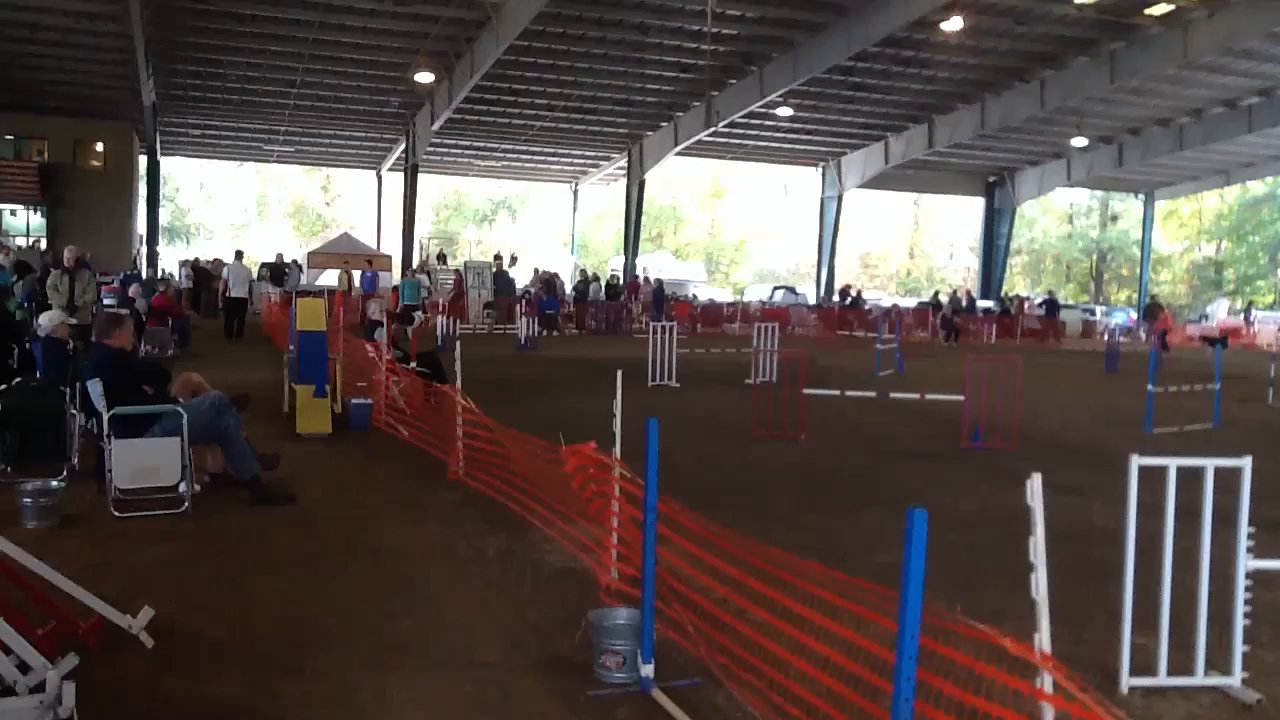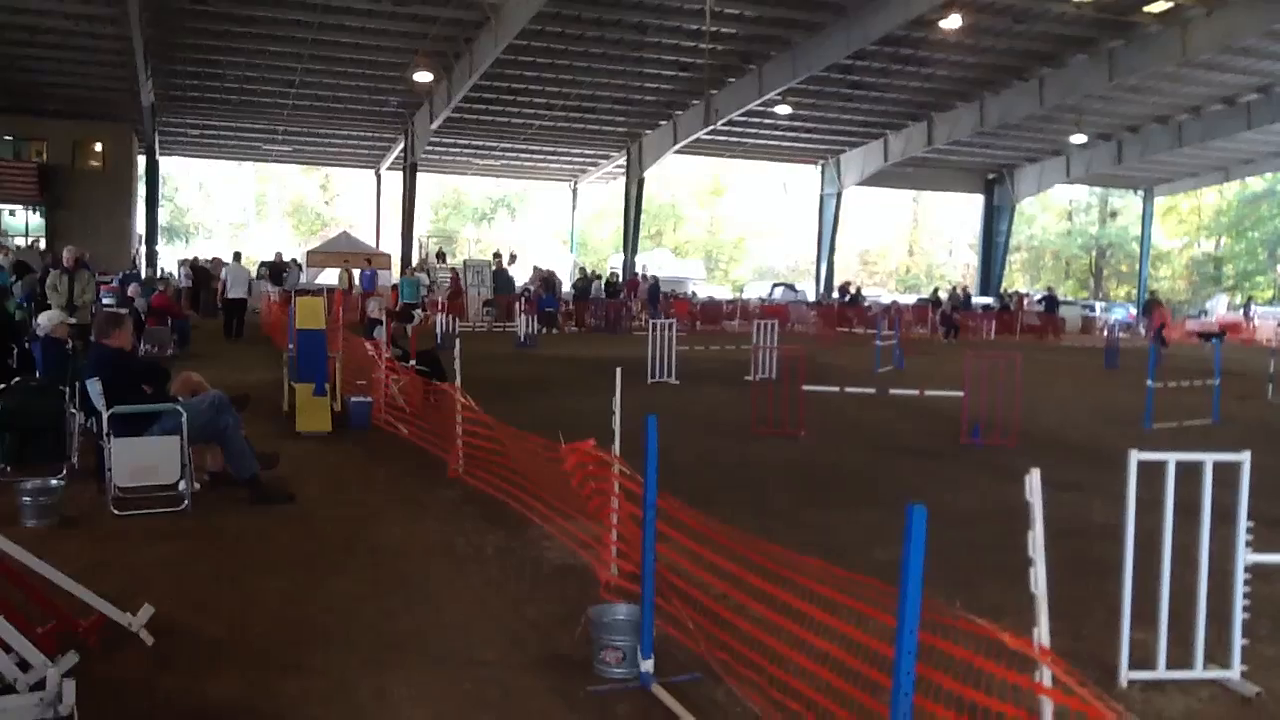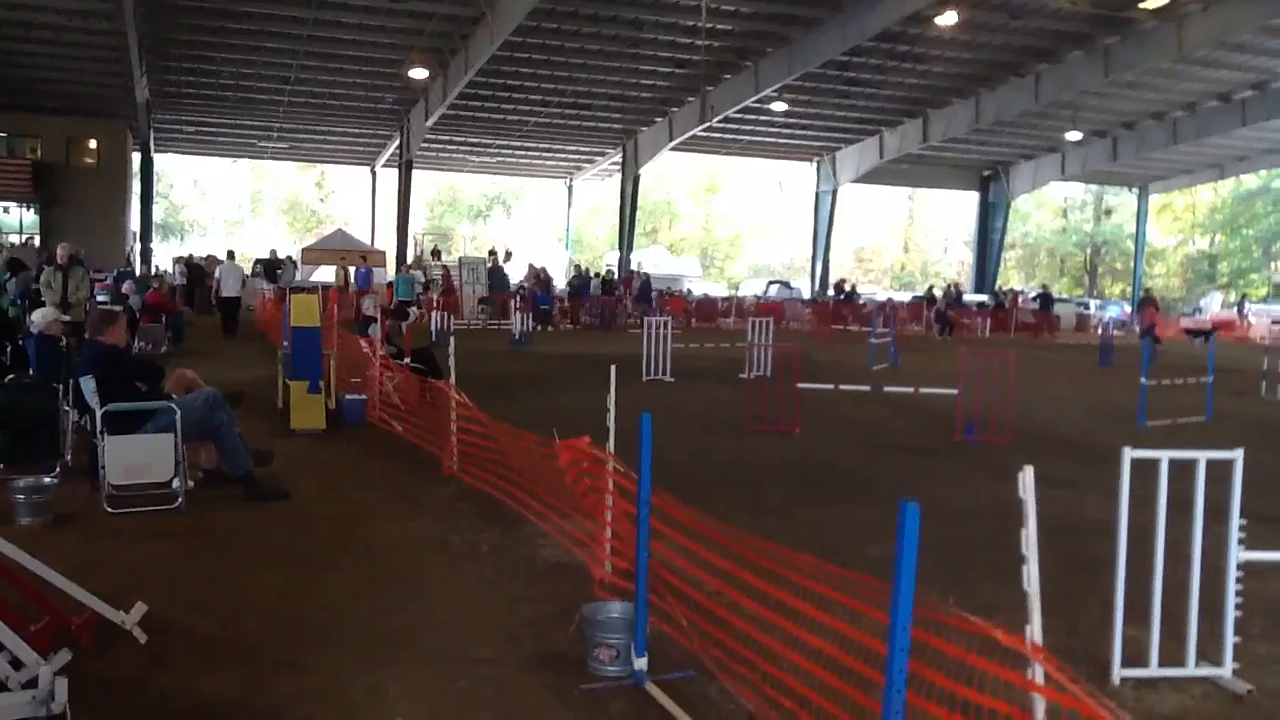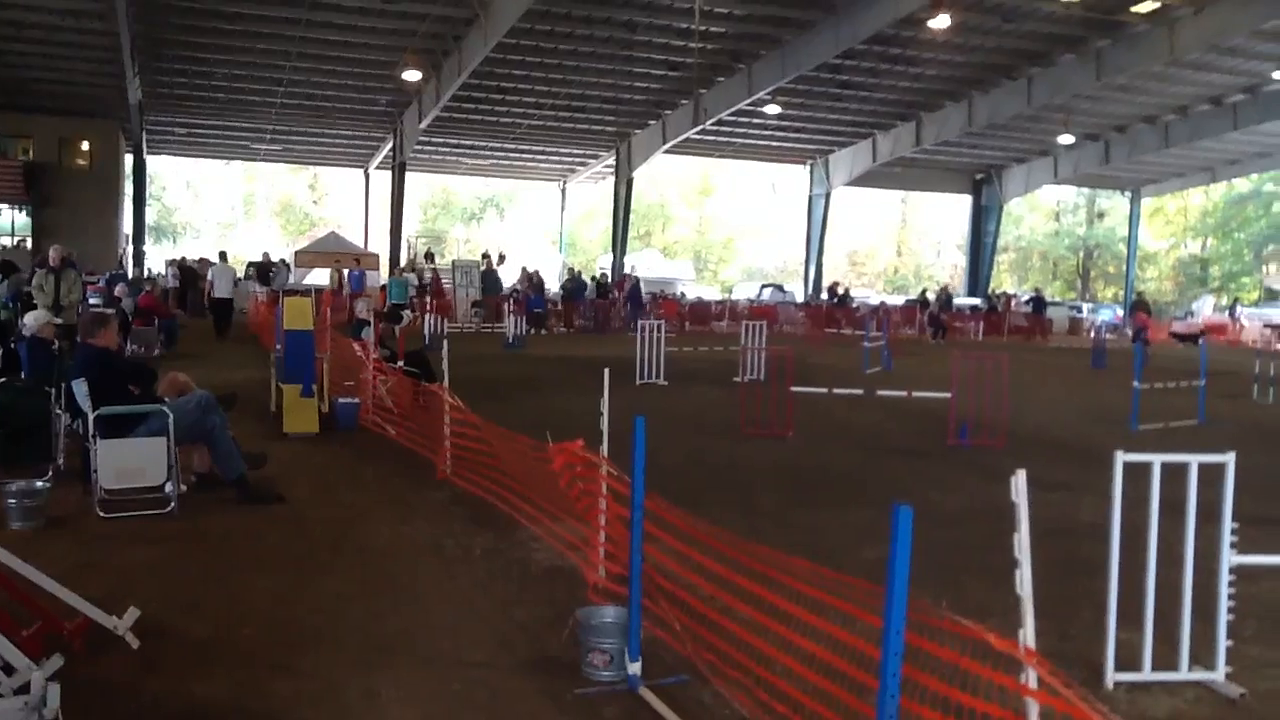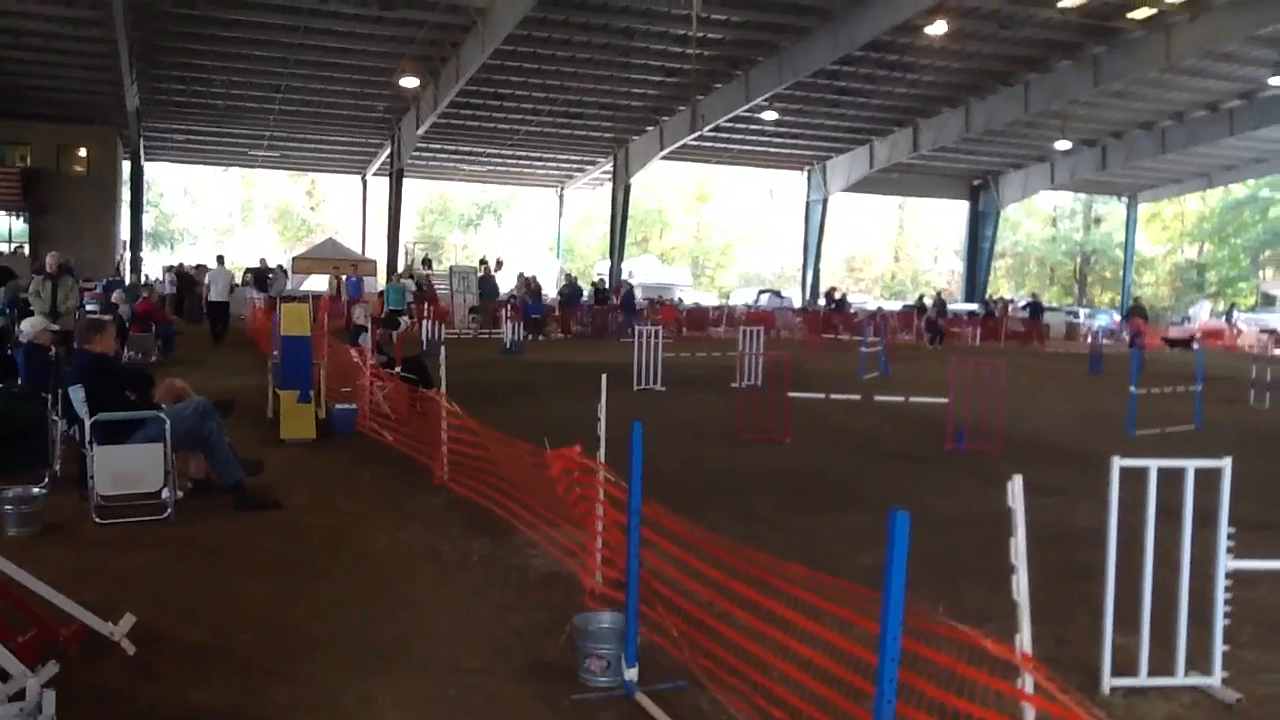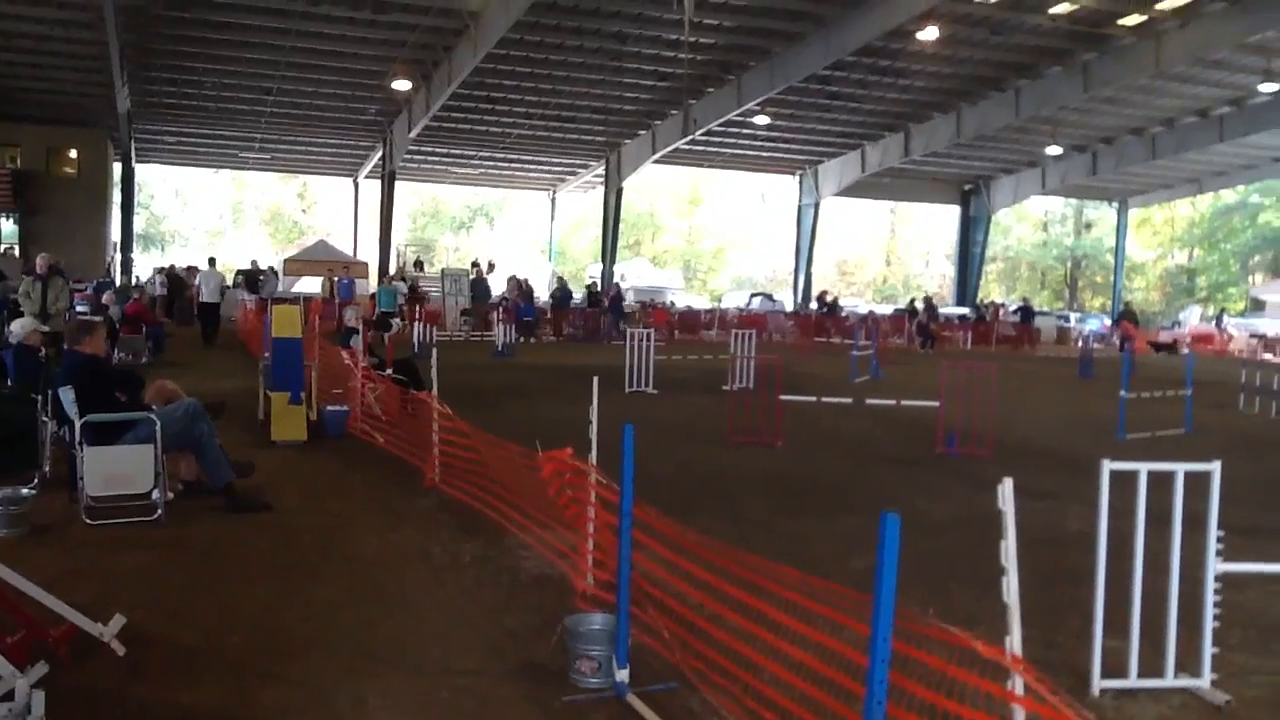
dt=0.1s
person 1, frame 1
left shoulder: (98, 357)
right shoulder: (115, 358)
right elbow: (162, 377)
left hip: (137, 428)
right hip: (148, 429)
left knee: (223, 421)
right knee: (218, 400)
left ankle: (254, 484)
person 1, frame 2
left shoulder: (97, 357)
right shoulder: (114, 358)
right elbow: (162, 376)
left hip: (137, 426)
right hip: (148, 427)
left knee: (223, 420)
right knee: (218, 400)
left ankle: (253, 482)
person 1, frame 3
left shoulder: (91, 354)
right shoulder: (108, 355)
right elbow: (155, 373)
left hip: (131, 424)
right hip: (141, 425)
left knee: (218, 419)
right knee: (211, 397)
left ankle: (249, 481)
right ankle: (244, 455)
person 1, frame 4
left shoulder: (83, 357)
right shoulder: (100, 357)
right elbow: (148, 376)
left hip: (122, 428)
right hip: (133, 429)
left knee: (210, 422)
right knee: (204, 400)
left ankle: (242, 485)
person 1, frame 5
left shoulder: (79, 363)
right shoulder: (97, 363)
right elbow: (145, 382)
left hip: (119, 434)
right hip: (131, 435)
left knee: (207, 428)
right knee: (201, 406)
left ankle: (238, 491)
right ankle: (234, 463)
person 1, frame 6
left shoulder: (71, 365)
right shoulder: (87, 364)
right elbow: (135, 383)
left hip: (110, 435)
right hip: (122, 436)
left knee: (198, 429)
right knee: (192, 407)
left ankle: (229, 492)
right ankle: (224, 466)
